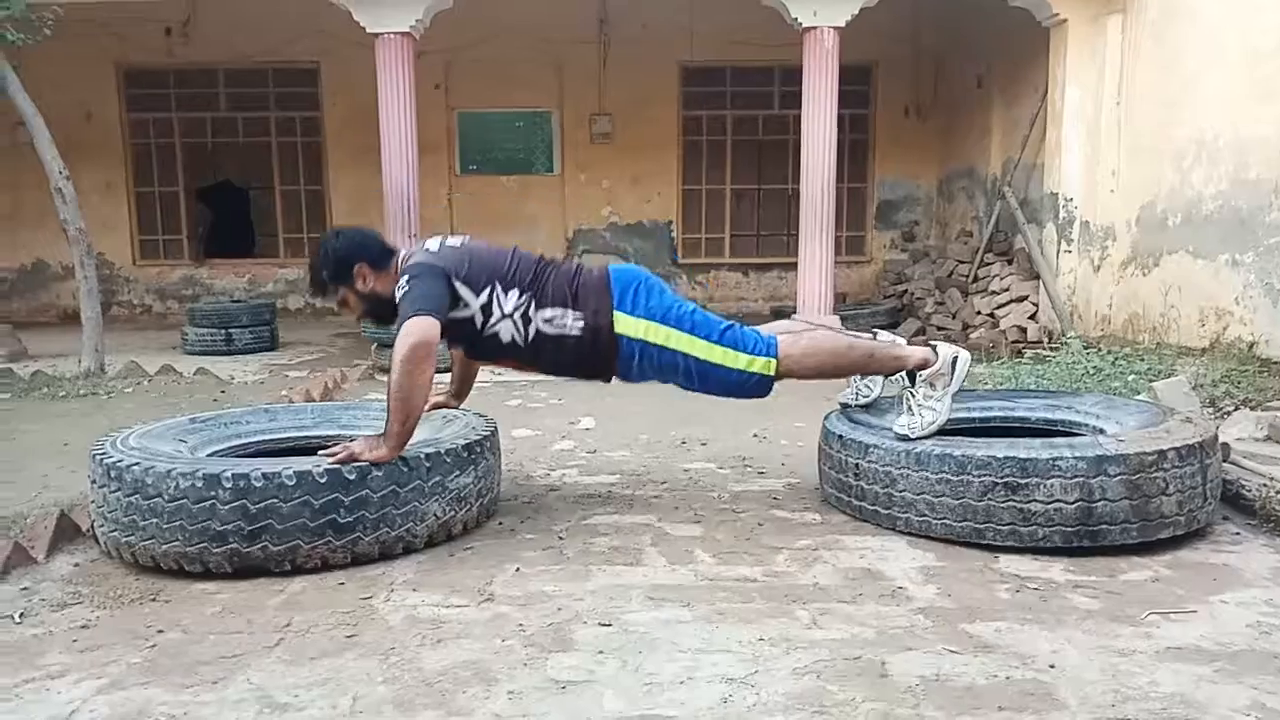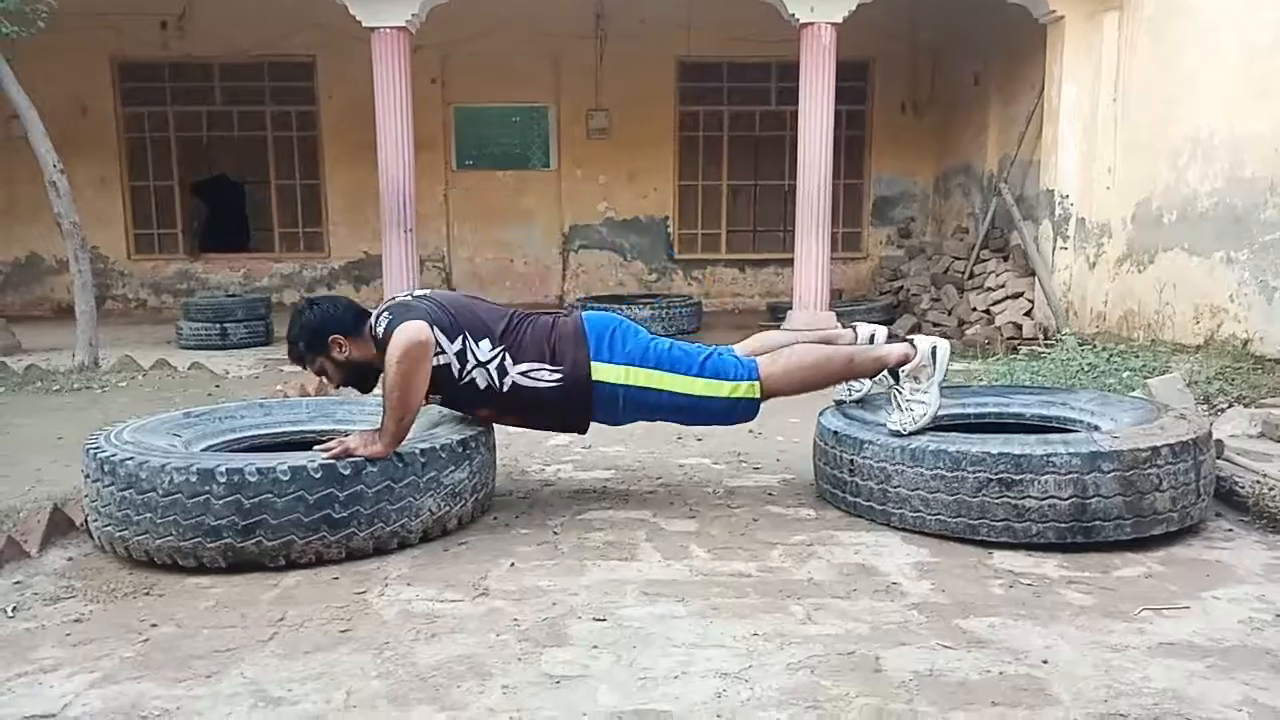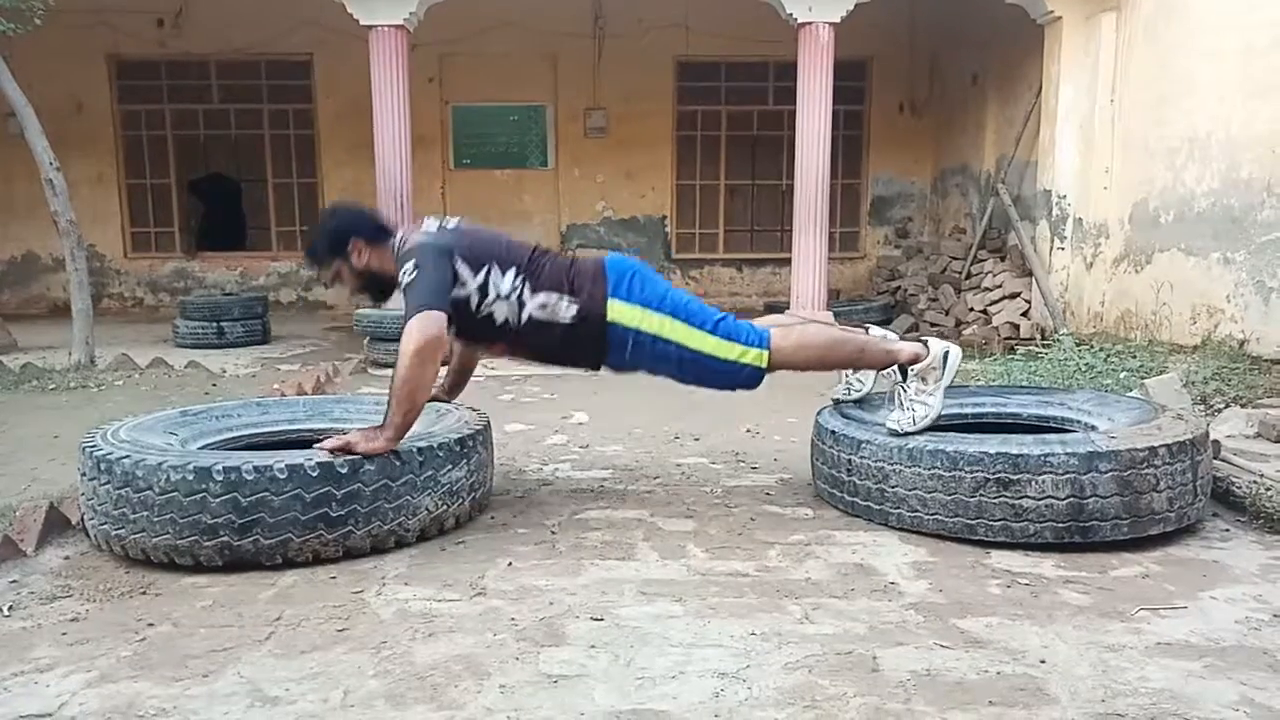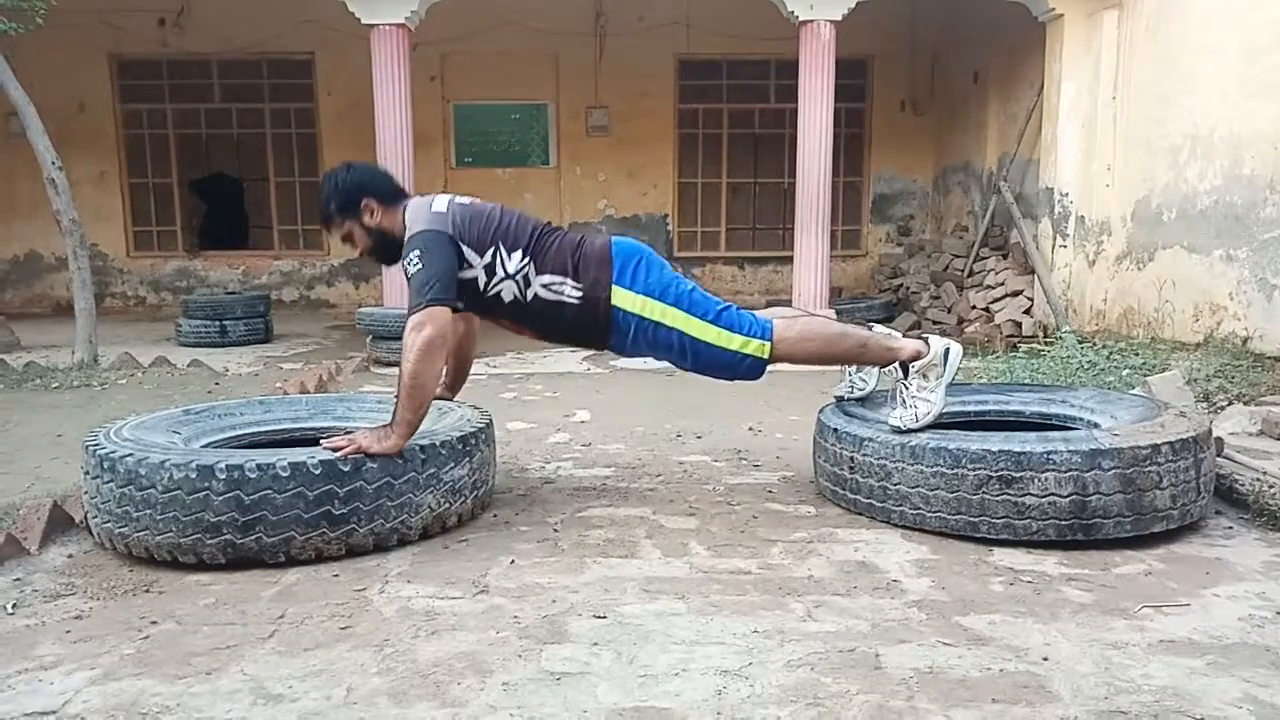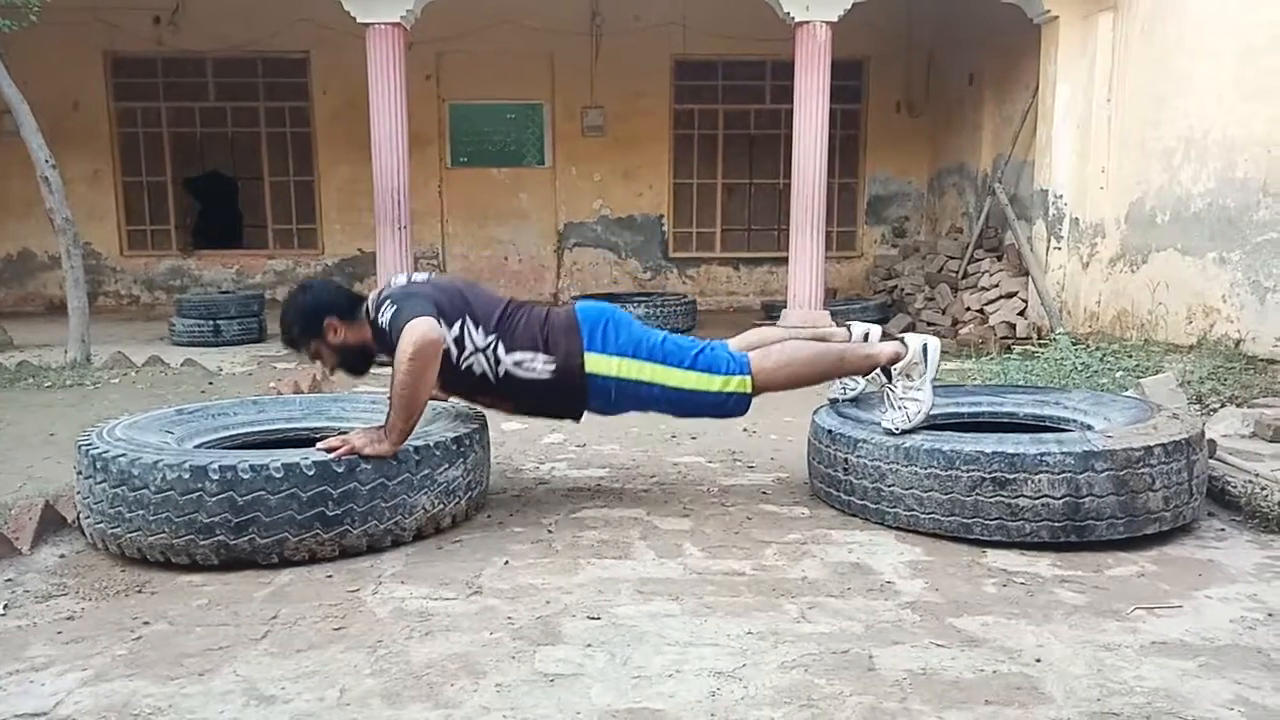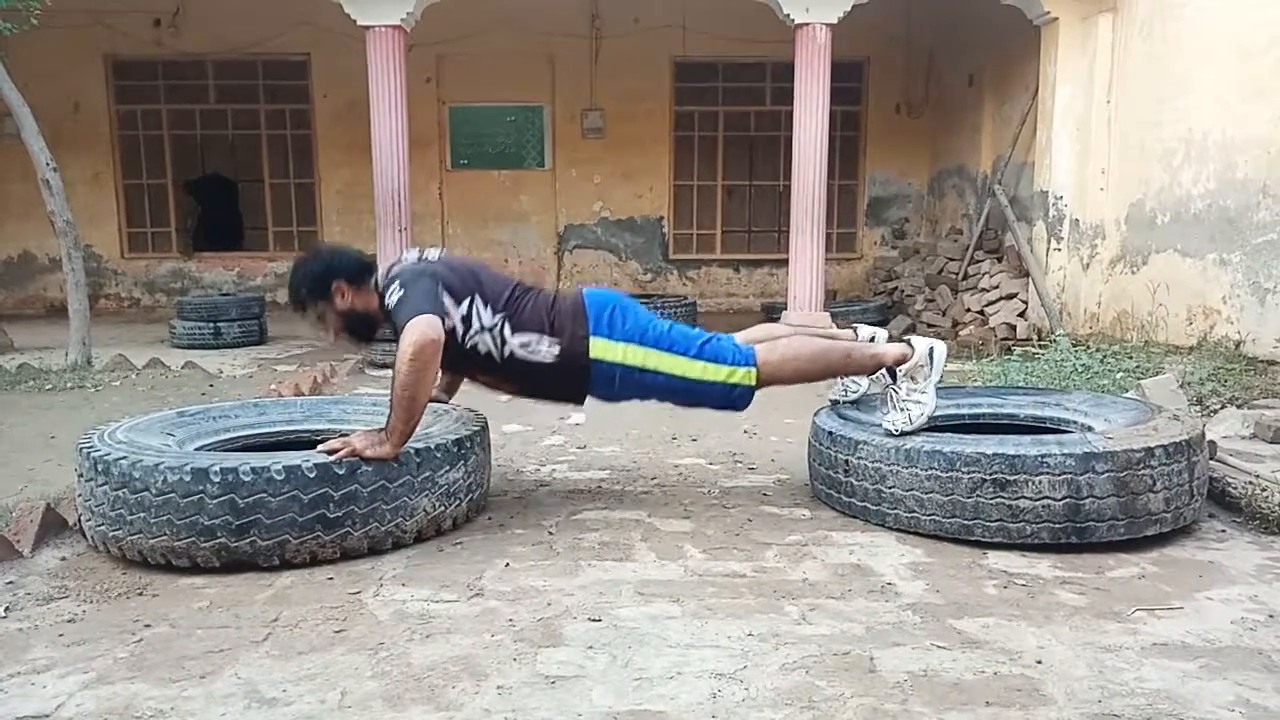
dt=0.3s
person 1, frame 1
left shoulder: (413, 276)
right shoulder: (436, 269)
left elbow: (418, 341)
left wrist: (390, 442)
right wrist: (457, 391)
left hip: (618, 319)
right hip: (611, 308)
left knee: (769, 357)
right knee: (754, 343)
left ankle: (926, 360)
right ankle: (872, 339)
person 1, frame 2
left shoulder: (391, 321)
right shoulder: (420, 312)
left elbow: (414, 345)
left wrist: (385, 440)
right wrist: (442, 392)
left hip: (596, 365)
right hip: (589, 348)
left knee: (754, 380)
right knee: (736, 358)
left ankle: (908, 356)
right ankle: (857, 338)
person 1, frame 3
left shoulder: (417, 254)
right shoulder: (433, 248)
left elbow: (424, 339)
right elbow: (465, 329)
left wrist: (389, 432)
right wrist: (447, 392)
left hip: (612, 310)
right hip: (606, 303)
left knee: (759, 351)
right knee: (744, 338)
left ankle: (918, 357)
right ankle: (868, 336)
person 1, frame 4
left shoulder: (423, 234)
right shoulder: (438, 223)
left elbow: (427, 333)
right elbow: (461, 316)
left wrist: (396, 434)
right wrist: (448, 389)
left hip: (618, 292)
right hip: (611, 282)
left knee: (760, 344)
right knee: (751, 329)
left ankle: (917, 352)
right ankle: (872, 341)
person 1, frame 5
left shoulder: (390, 309)
right shoulder: (408, 298)
left elbow: (424, 342)
left wrist: (390, 437)
right wrist: (430, 392)
left hip: (589, 356)
right hip: (582, 340)
left knee: (745, 375)
right knee: (728, 356)
left ankle: (899, 354)
right ankle: (851, 336)
person 1, frame 6
left shoulder: (400, 283)
right shoulder: (418, 280)
left elbow: (423, 341)
left wrist: (391, 438)
right wrist: (439, 388)
left hip: (595, 341)
right hip: (588, 326)
left knee: (749, 367)
right knee: (734, 351)
left ankle: (904, 355)
right ankle: (859, 339)
